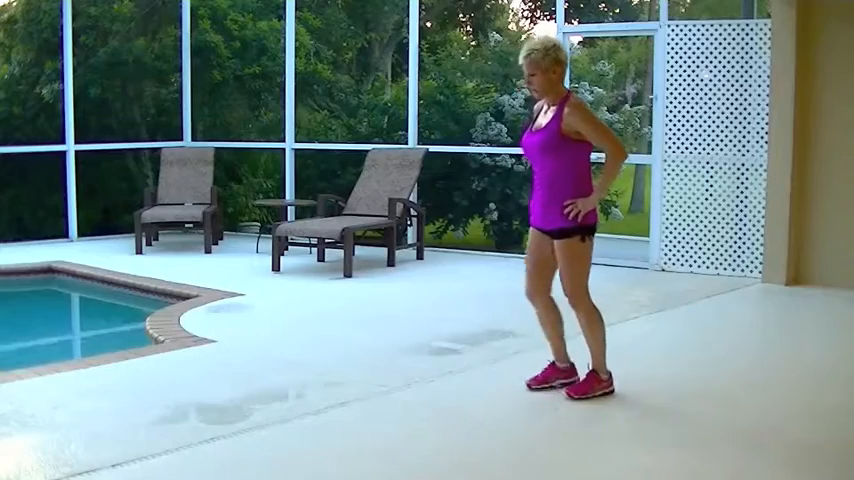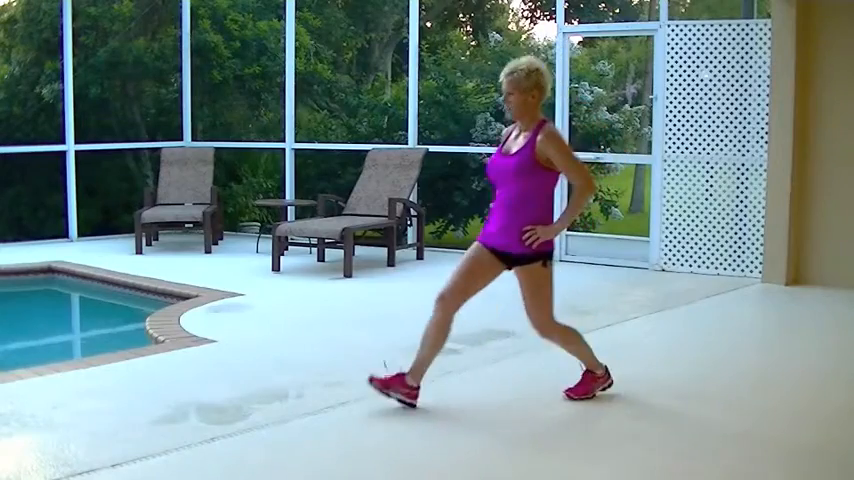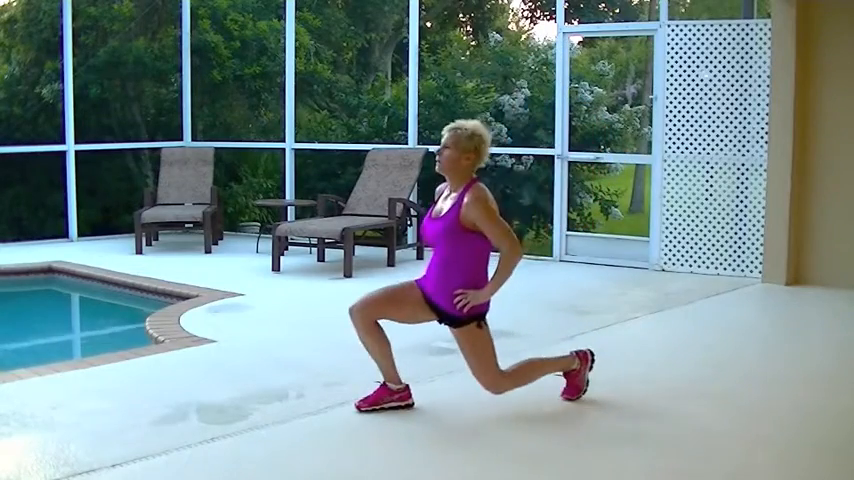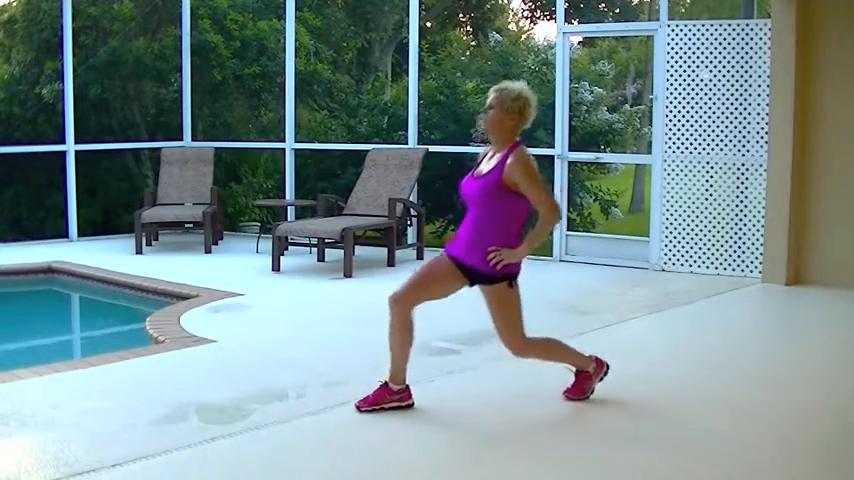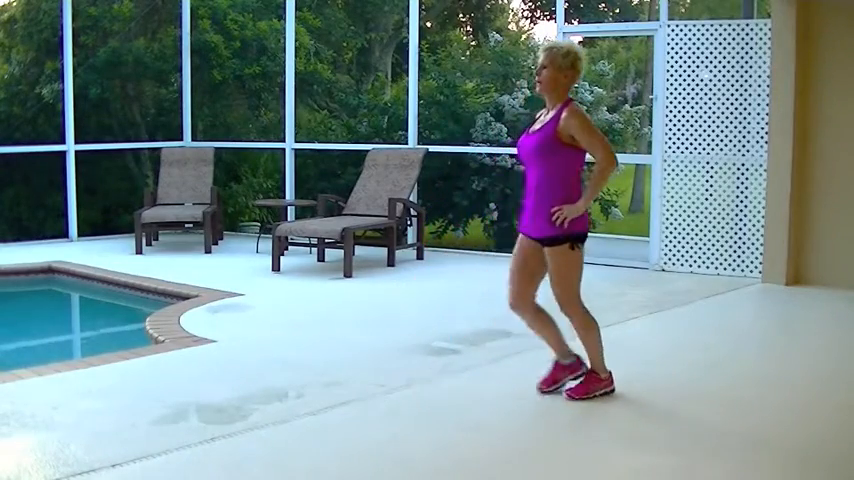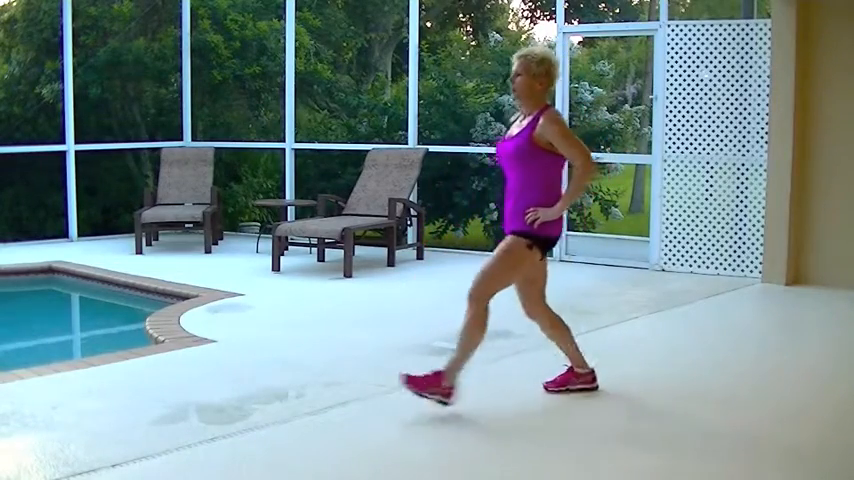
dt=0.5s
person 1, frame 1
left shoulder: (573, 110)
right shoulder: (540, 109)
left elbow: (617, 153)
left wrist: (593, 199)
left hip: (571, 218)
right hip: (542, 216)
left knee: (576, 297)
right knee: (535, 292)
left ankle: (602, 375)
right ankle: (563, 365)
person 1, frame 2
left shoulder: (547, 137)
right shoulder: (508, 134)
left elbow: (585, 184)
left wrist: (557, 227)
left hip: (529, 244)
right hip: (493, 239)
left knee: (543, 324)
right knee: (446, 300)
left ankle: (598, 371)
right ankle: (409, 382)
person 1, frame 3
left shoulder: (475, 199)
right shoulder: (442, 191)
left elbow: (512, 249)
left wrist: (487, 292)
left hip: (461, 303)
right hip: (431, 291)
left knee: (496, 383)
right knee: (360, 311)
left ankle: (575, 363)
right ankle: (395, 388)
person 1, frame 4
left shoulder: (518, 161)
right shoulder: (486, 155)
left elbow: (550, 212)
left wrist: (519, 252)
left hip: (494, 264)
right hip: (460, 253)
left knee: (517, 344)
right knee: (399, 301)
left ankle: (589, 365)
right ankle: (397, 388)
person 1, frame 5
left shoulder: (571, 115)
right shoulder: (543, 115)
left elbow: (607, 160)
left wrist: (581, 205)
left hip: (561, 226)
right hip: (532, 223)
left knee: (568, 304)
right knee: (519, 301)
left ankle: (601, 376)
right ankle: (567, 360)
person 1, frame 6
left shoulder: (549, 121)
right shoulder: (520, 119)
left elbow: (586, 165)
left wrist: (557, 208)
left hip: (536, 229)
right hip: (519, 227)
left knee: (477, 293)
right knee: (535, 308)
left ankle: (446, 380)
right ankle: (581, 371)
